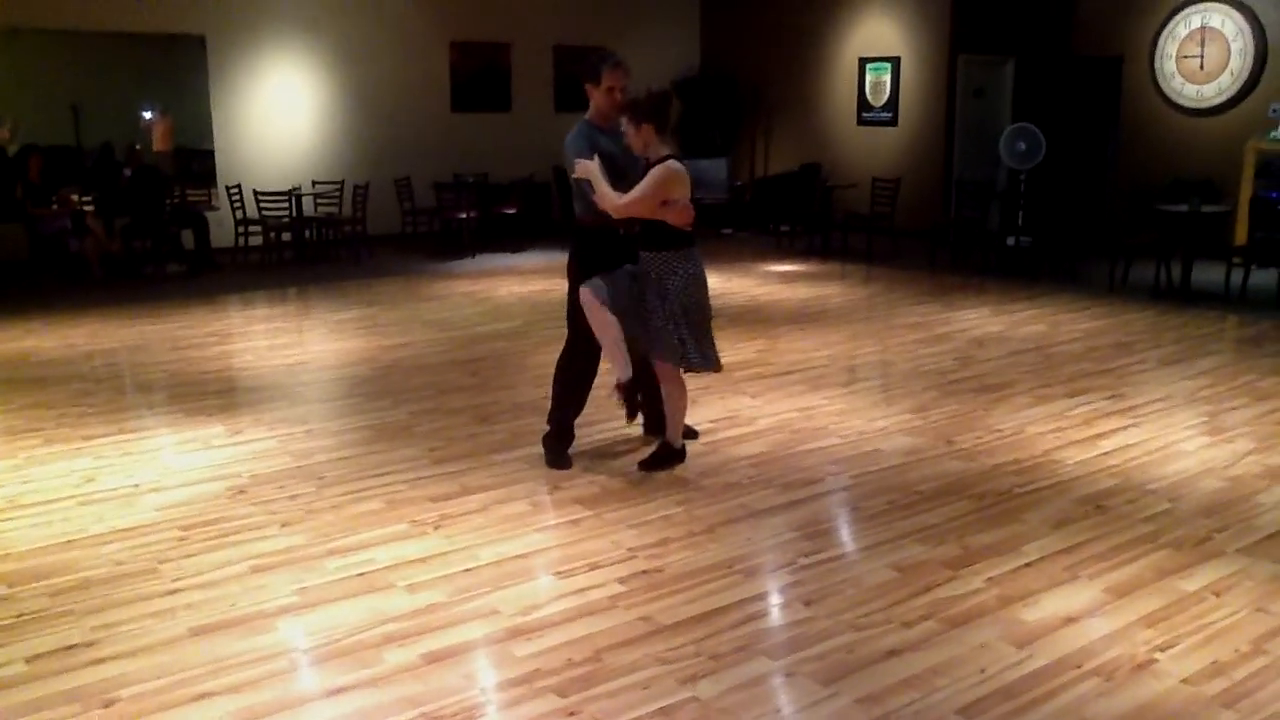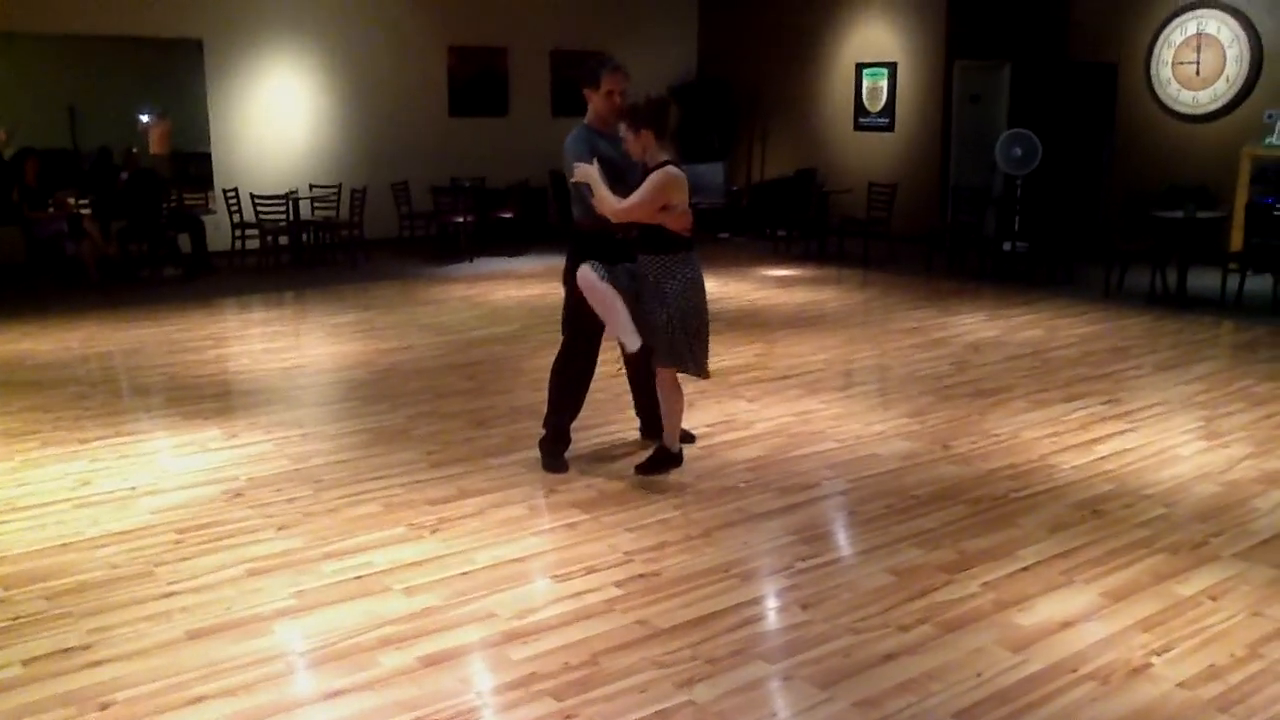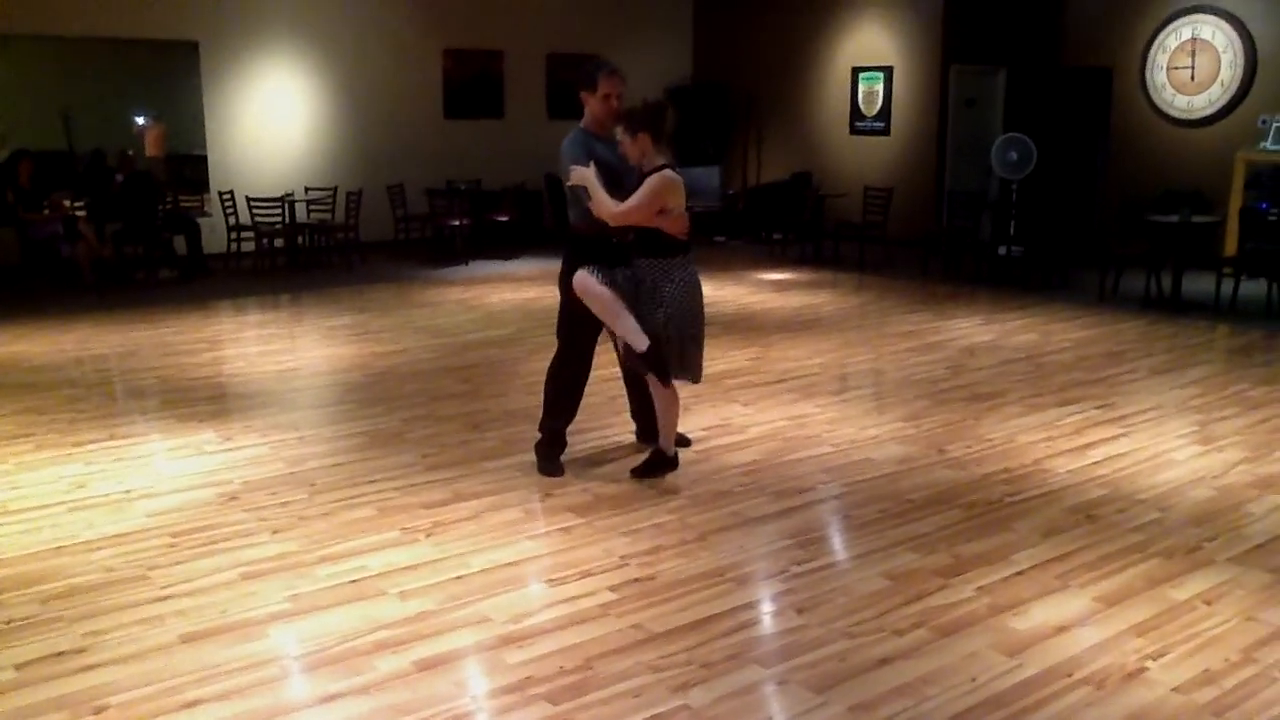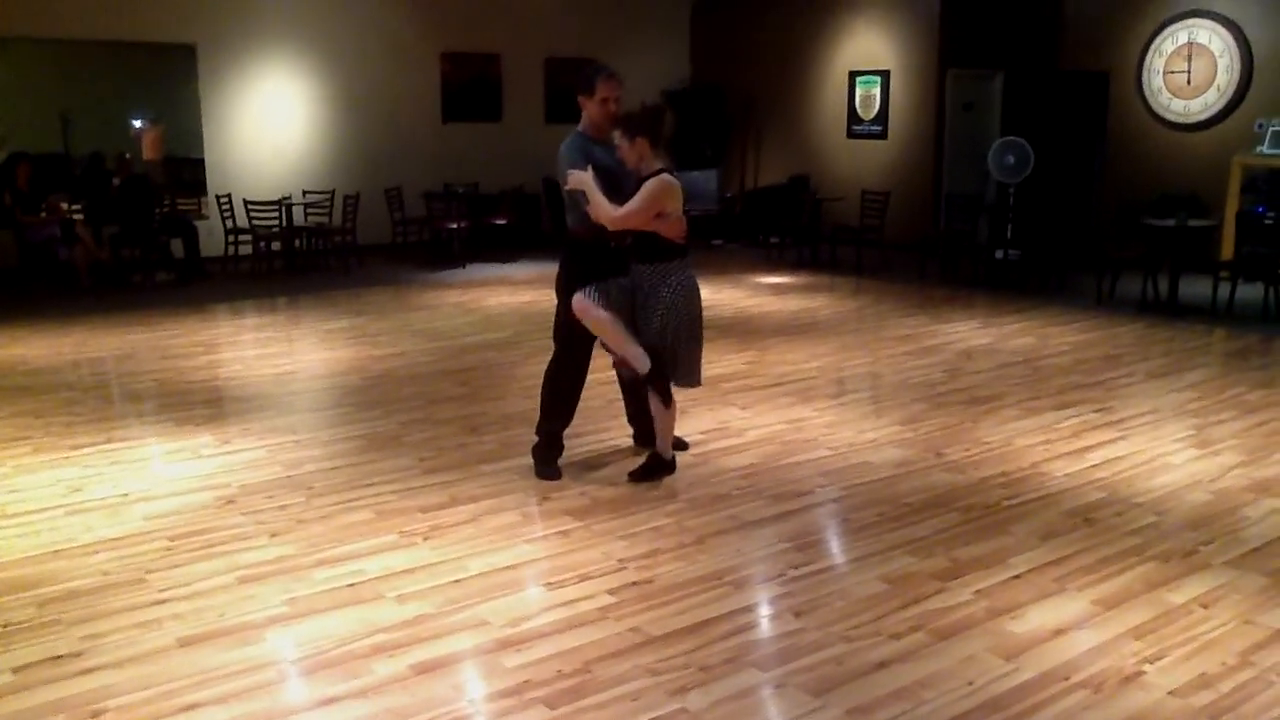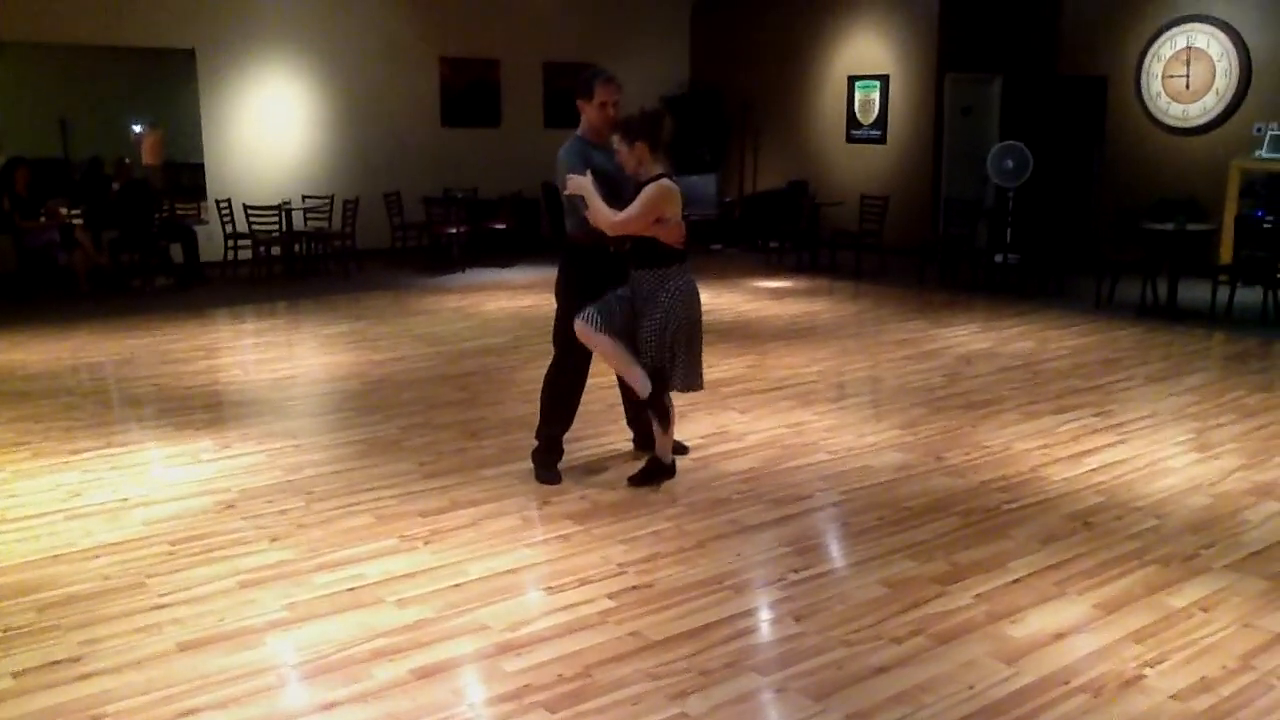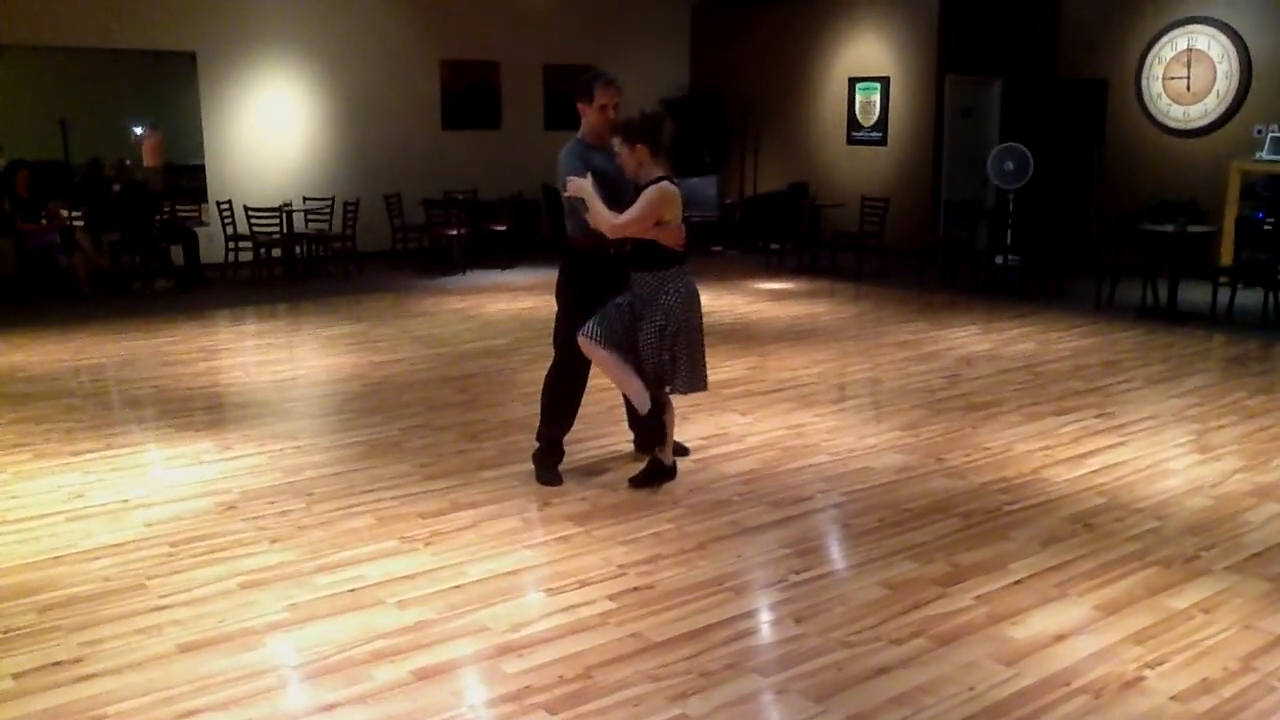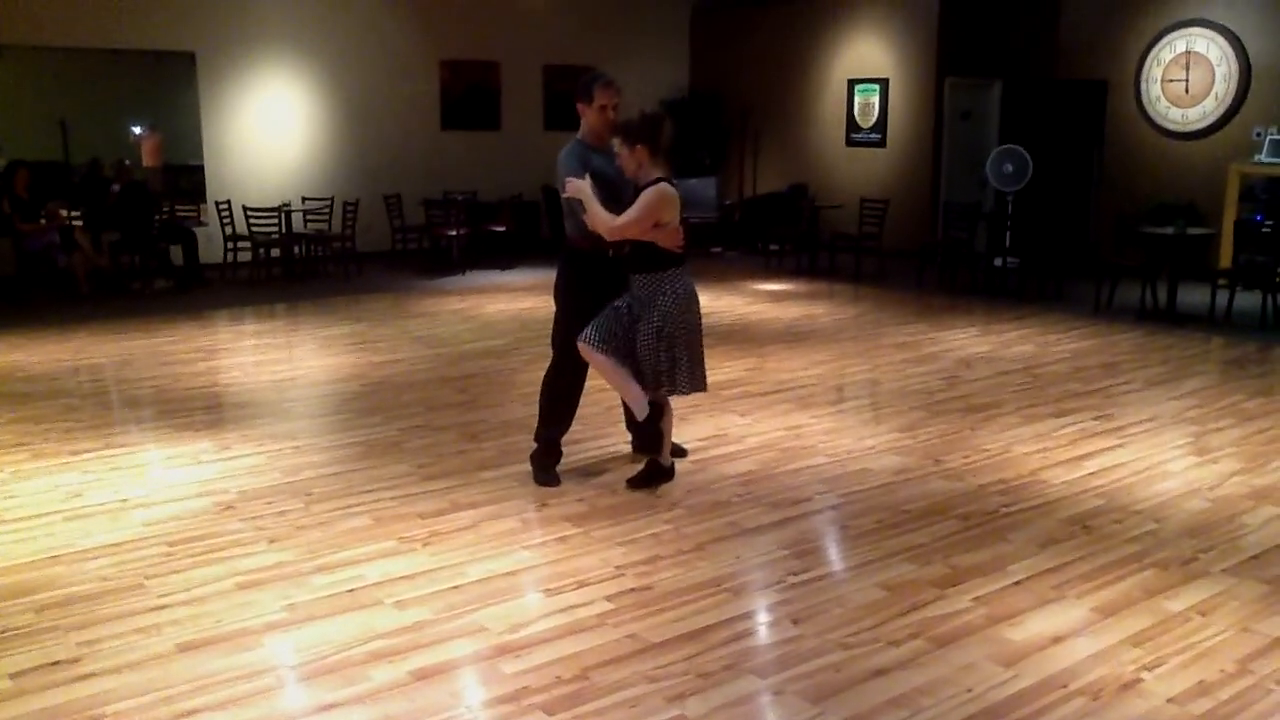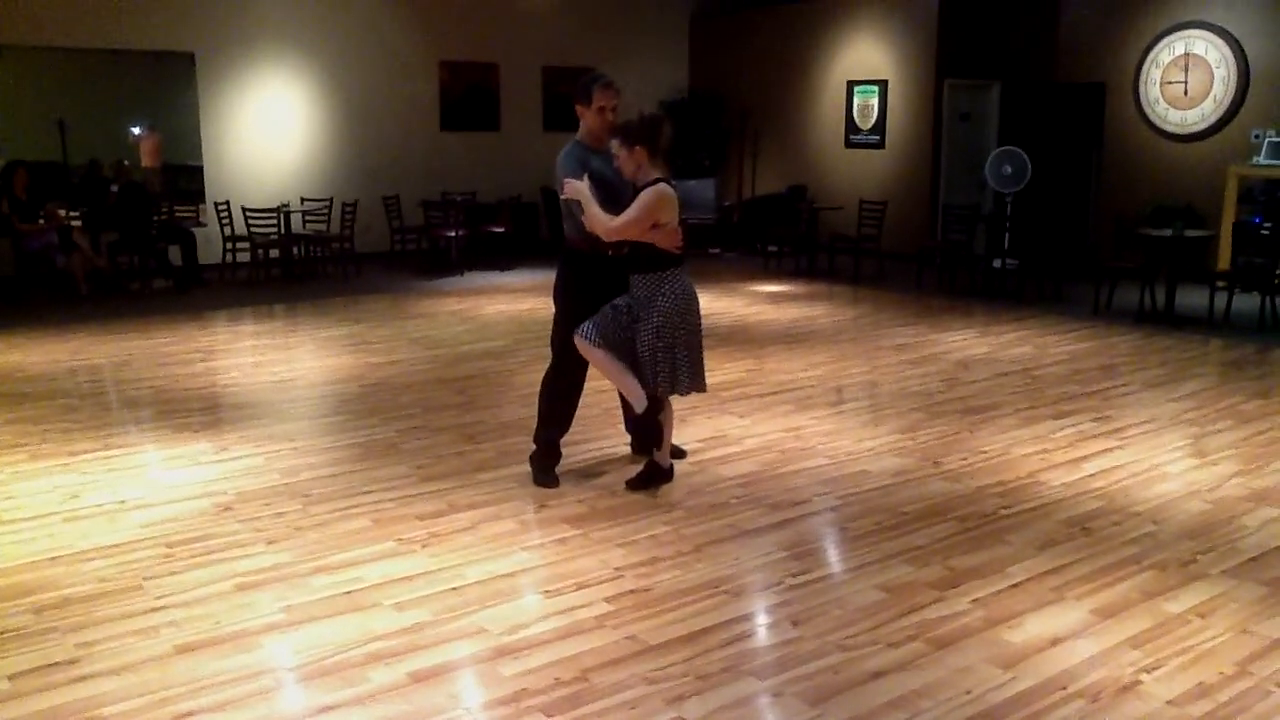
dt=0.1s
person 1, frame 1
left shoulder: (624, 132)
right shoulder: (580, 140)
right wrist: (664, 213)
left hip: (629, 245)
right hip: (594, 248)
right knee: (584, 345)
left ankle: (656, 418)
right ankle: (558, 436)
person 1, frame 2
left shoulder: (623, 136)
right shoulder: (579, 144)
right wrist: (663, 219)
left hip: (627, 248)
right hip: (592, 251)
left knee: (642, 342)
right knee: (579, 348)
left ankle: (653, 423)
right ankle: (554, 440)
person 1, frame 3
left shoulder: (620, 139)
right shoulder: (576, 147)
right wrist: (659, 222)
left hip: (623, 252)
right hip: (588, 256)
right knee: (575, 352)
left ankle: (649, 426)
right ankle: (550, 443)
person 1, frame 4
left shoulder: (618, 143)
right shoulder: (574, 151)
right wrist: (657, 226)
left hip: (620, 257)
right hip: (586, 260)
right knee: (571, 356)
left ankle: (646, 430)
right ankle: (547, 446)
person 1, frame 5
left shoulder: (617, 148)
right shoulder: (573, 155)
right wrist: (656, 231)
left hip: (619, 262)
right hip: (584, 265)
right knee: (571, 360)
left ankle: (646, 433)
right ankle: (547, 451)
person 1, frame 6
left shoulder: (618, 151)
right shoulder: (573, 158)
right wrist: (656, 233)
left hip: (620, 264)
right hip: (585, 267)
right knee: (571, 362)
left ankle: (647, 435)
right ankle: (547, 452)
person 1, frame 7
left shoulder: (618, 152)
right shoulder: (573, 159)
left elbow: (629, 206)
right wrist: (653, 235)
left hip: (619, 266)
right hip: (583, 269)
right knee: (569, 362)
right ankle: (545, 453)
person 1, frame 8
left shoulder: (618, 153)
right shoulder: (572, 160)
left elbow: (628, 207)
right wrist: (652, 236)
left hip: (618, 267)
right hip: (583, 270)
right knee: (569, 364)
left ankle: (644, 437)
right ankle: (545, 454)
person 2, frame 1
left shoulder: (669, 171)
right shoulder: (656, 169)
left elbow: (619, 208)
right elbow: (631, 210)
left wrist: (594, 174)
left hip: (675, 275)
right hip: (649, 270)
left knee: (667, 364)
right knee: (590, 296)
left ankle: (674, 445)
right ankle: (627, 373)
person 2, frame 2
left shoulder: (668, 176)
right shoulder: (654, 174)
left elbow: (619, 212)
right elbow: (630, 214)
left wrist: (594, 177)
right wrist: (599, 184)
left hip: (673, 278)
right hip: (647, 273)
left knee: (664, 368)
right knee: (586, 274)
left ankle: (671, 449)
right ankle: (636, 349)
person 2, frame 3
left shoulder: (665, 180)
right shoulder: (651, 178)
left elbow: (615, 215)
right elbow: (627, 218)
left wrist: (591, 181)
right wrist: (595, 191)
left hip: (671, 283)
right hip: (646, 277)
right knee: (584, 280)
left ankle: (667, 453)
right ankle: (644, 348)
person 2, frame 4
left shoulder: (663, 184)
right shoulder: (649, 182)
left elbow: (614, 220)
right elbow: (624, 222)
left wrist: (589, 185)
right wrist: (593, 195)
left hip: (668, 287)
right hip: (643, 283)
left knee: (657, 378)
right knee: (582, 303)
left ankle: (664, 456)
right ankle: (649, 376)
person 2, frame 5
left shoulder: (662, 189)
right shoulder: (649, 187)
left elbow: (614, 225)
right elbow: (624, 226)
left wrist: (588, 190)
left hip: (667, 293)
right hip: (644, 288)
left knee: (656, 383)
right knee: (586, 326)
left ankle: (664, 461)
right ankle: (647, 390)
person 2, frame 6
left shoulder: (662, 192)
right shoulder: (649, 189)
left elbow: (614, 228)
right elbow: (623, 228)
left wrist: (587, 192)
left hip: (667, 294)
right hip: (645, 291)
left knee: (656, 387)
right knee: (590, 339)
left ankle: (664, 462)
right ankle: (648, 405)
person 2, frame 7
left shoulder: (660, 193)
right shoulder: (648, 190)
left elbow: (612, 230)
right elbow: (622, 231)
left wrist: (586, 194)
left hip: (665, 297)
right hip: (644, 294)
left knee: (656, 388)
right knee: (590, 344)
left ankle: (662, 463)
right ankle: (645, 411)
person 2, frame 8
left shoulder: (659, 193)
right shoulder: (647, 191)
left elbow: (610, 231)
right elbow: (621, 230)
left wrist: (584, 194)
left hip: (665, 296)
right hip: (643, 293)
left knee: (656, 387)
right knee: (586, 339)
left ankle: (661, 464)
right ankle: (648, 423)
